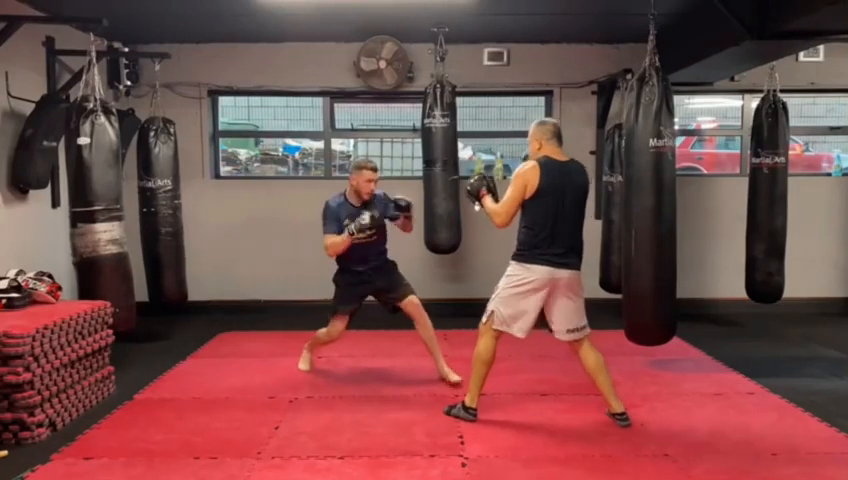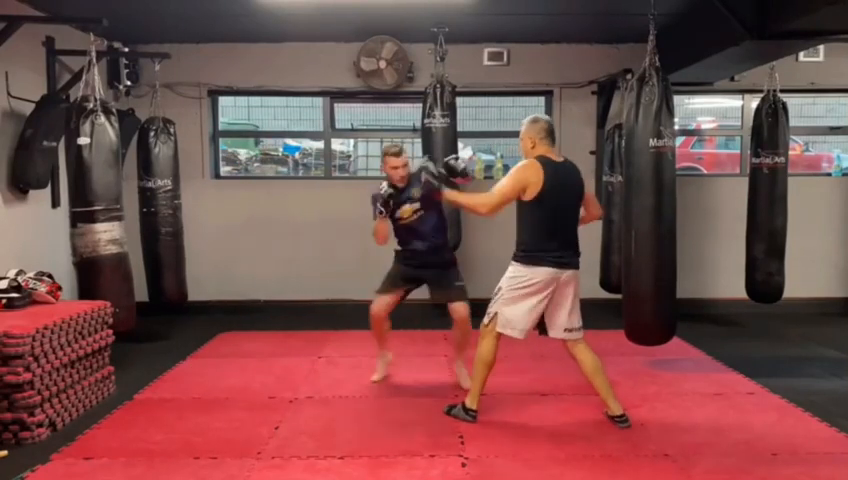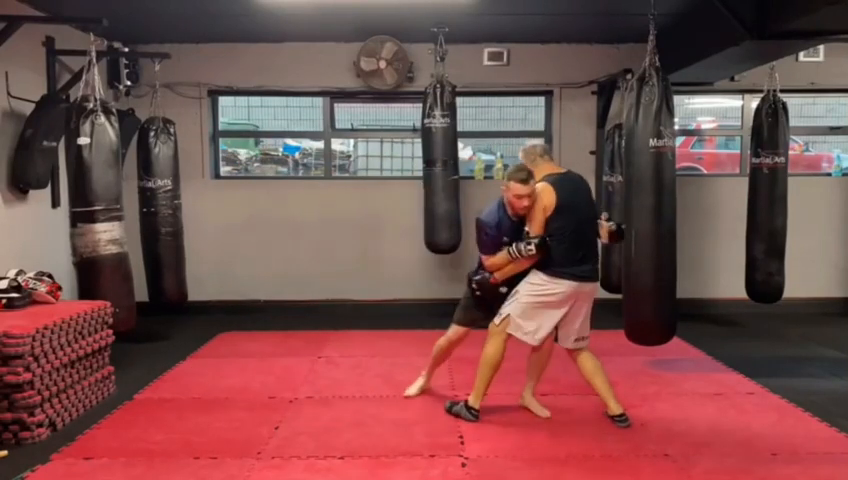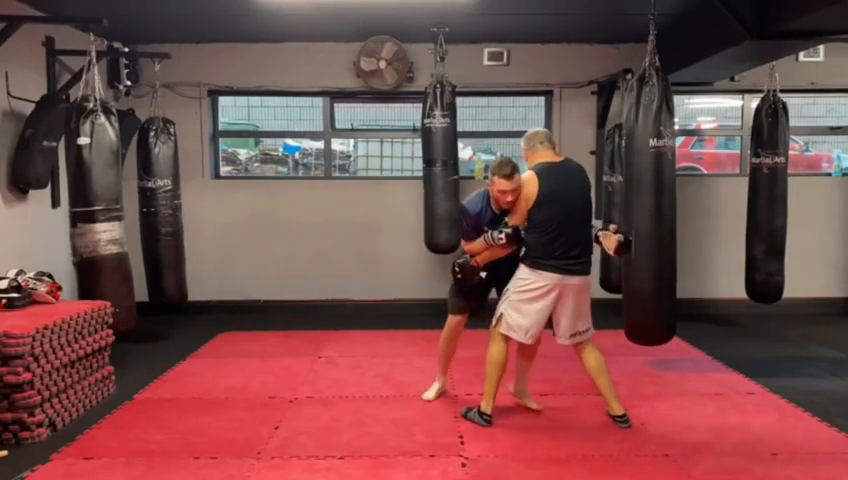
dt=0.5s
person 1, frame 1
left shoulder: (528, 171)
right shoulder: (581, 173)
left elbow: (501, 218)
left wrist: (484, 194)
left hip: (529, 268)
right hip: (568, 270)
left knee: (489, 329)
right knee: (580, 341)
left ankle: (469, 404)
right ankle: (618, 409)
person 1, frame 2
left shoulder: (528, 169)
right shoulder: (573, 172)
left elbow: (487, 205)
right elbow: (595, 212)
left wrist: (444, 190)
left hip: (531, 269)
right hip: (566, 270)
left knee: (490, 331)
right knee: (576, 342)
left ankle: (470, 405)
right ankle: (616, 410)
person 1, frame 3
left shoulder: (542, 191)
right shoulder: (580, 182)
left elbow: (532, 252)
left wrist: (494, 278)
left hip: (552, 280)
right hip: (586, 280)
left knee: (498, 331)
right knee: (578, 348)
left ankle: (473, 405)
right ankle: (616, 410)
person 1, frame 4
left shoulder: (530, 179)
right shoulder: (580, 172)
left elbow: (511, 236)
left wrist: (476, 261)
left hip: (538, 273)
right hip: (578, 274)
left knee: (500, 334)
right knee: (582, 343)
left ankle: (485, 410)
right ankle: (618, 411)
person 2, frame 1
left shoulder: (381, 200)
right shoulder: (334, 206)
left elbow: (407, 228)
right elbow: (331, 249)
left wrist: (407, 213)
right wrist: (354, 229)
left hip: (382, 269)
right hip: (351, 275)
left knee: (415, 307)
right knee: (335, 331)
left ankle: (443, 368)
right ankle: (308, 349)
person 2, frame 2
left shoulder: (423, 177)
right shoulder: (381, 195)
left elbow: (462, 179)
right elbow: (381, 239)
left wrist: (457, 169)
right wrist: (382, 210)
left hip: (440, 259)
right hip: (409, 260)
left knee: (462, 314)
right knee: (378, 311)
left ankle: (459, 365)
right ankle: (383, 357)
person 2, frame 3
right shoulder: (489, 220)
right elbow: (489, 263)
right wrist: (517, 250)
left hip: (524, 281)
right knee: (454, 336)
left ankle: (527, 395)
right ankle: (426, 377)
person 2, frame 4
right shoulder: (472, 207)
right elbow: (469, 248)
right wrist: (492, 239)
left hip: (511, 266)
right hip: (476, 266)
right knee: (454, 324)
left ankle: (520, 387)
right ankle: (440, 381)
